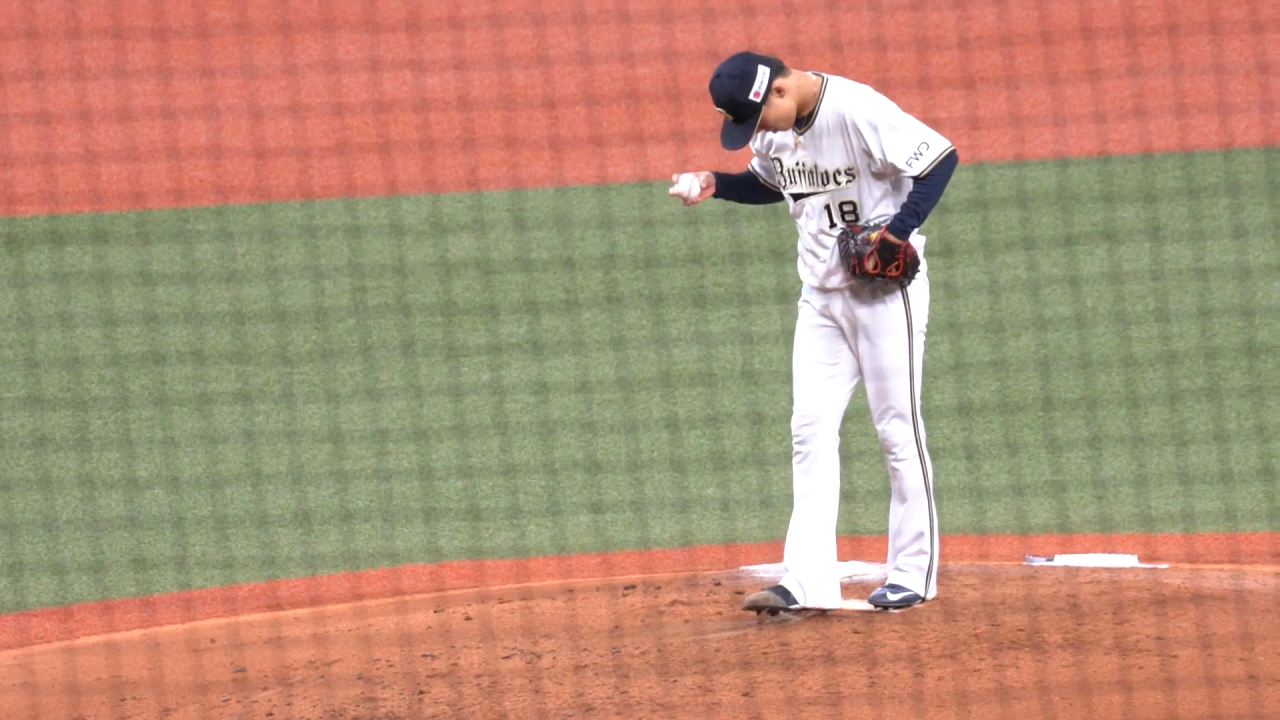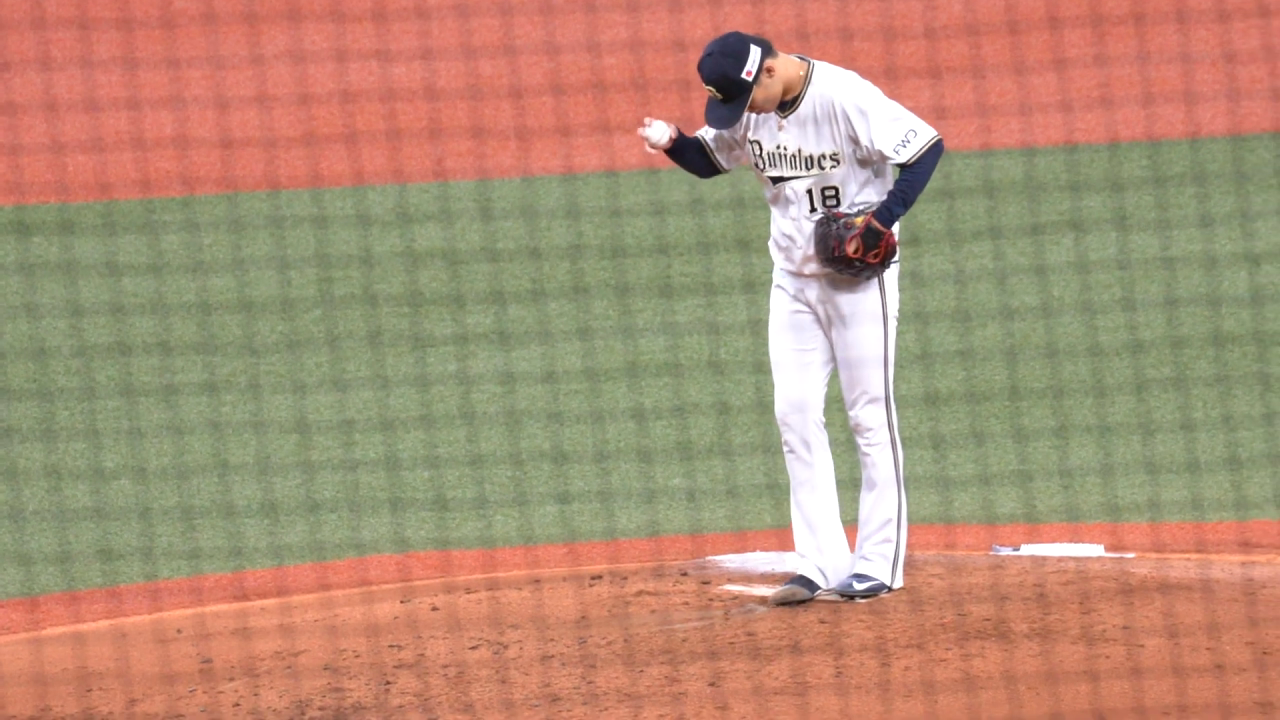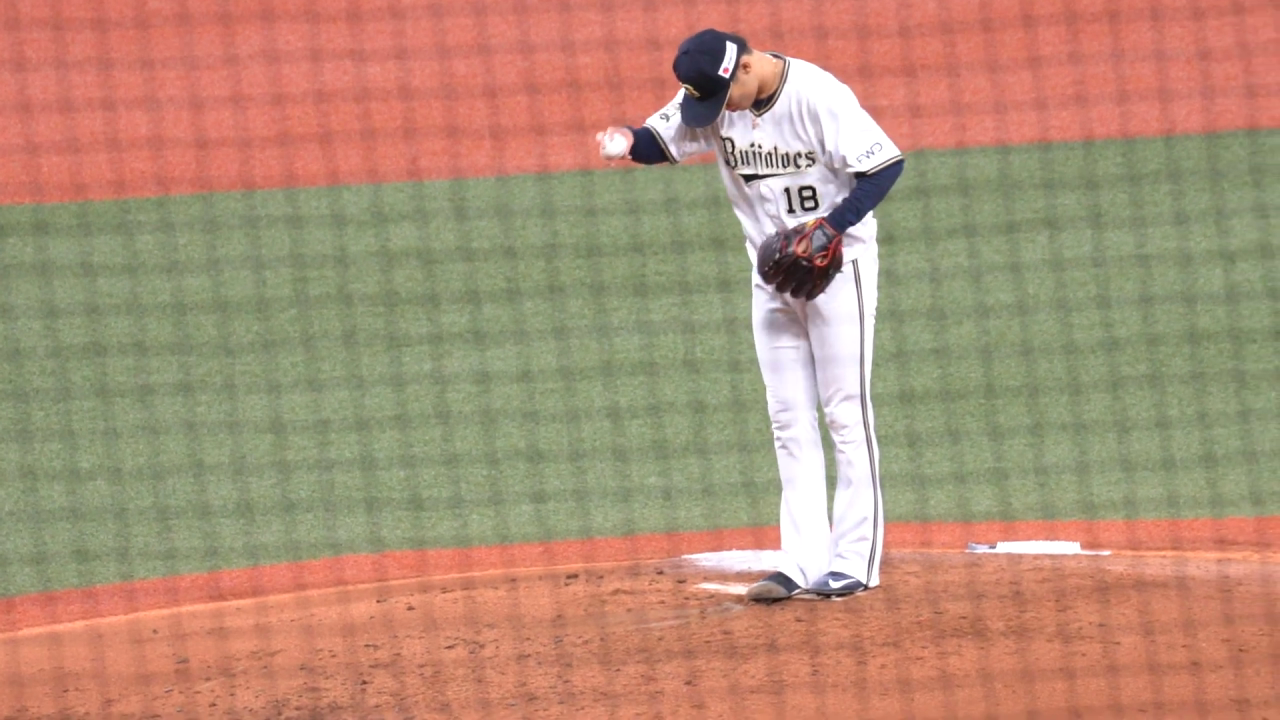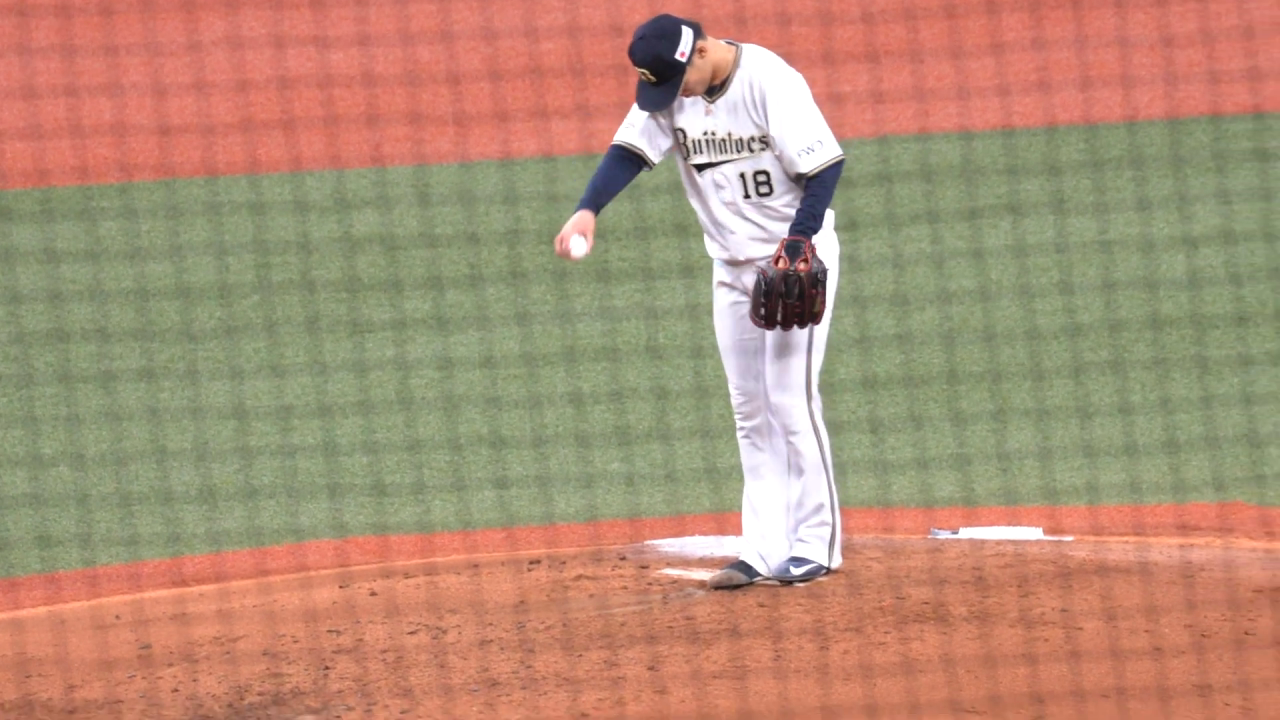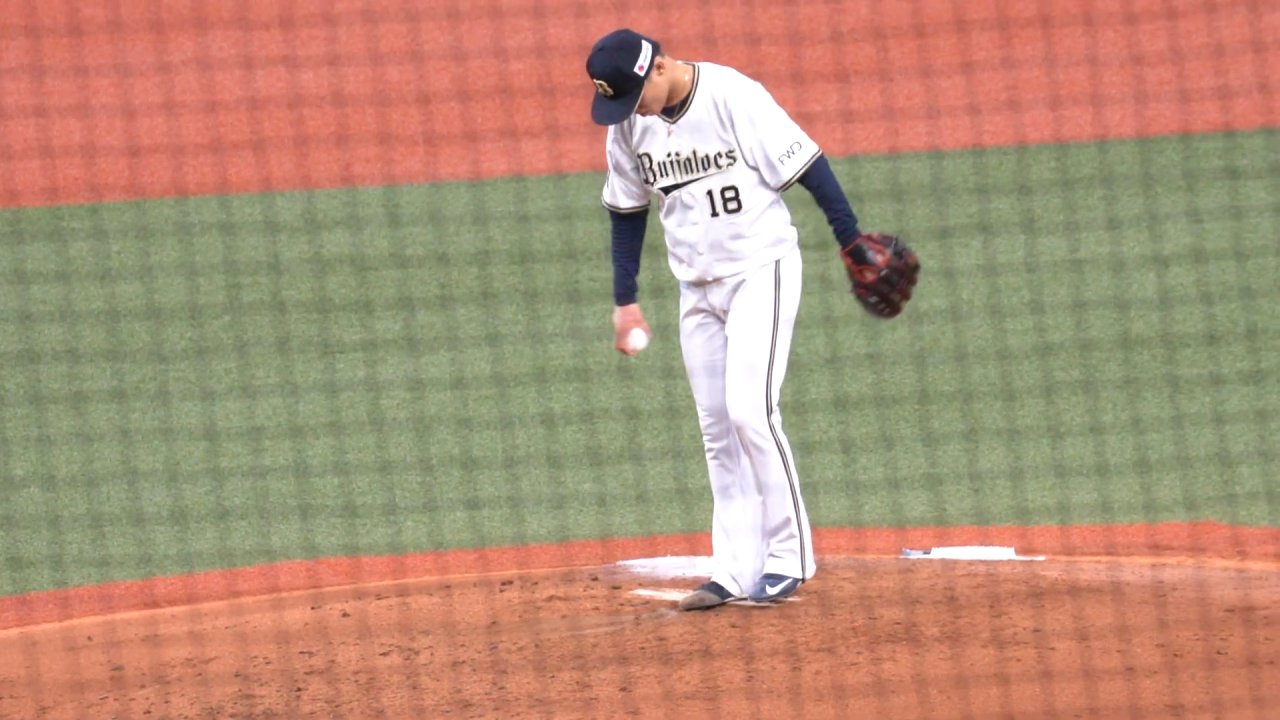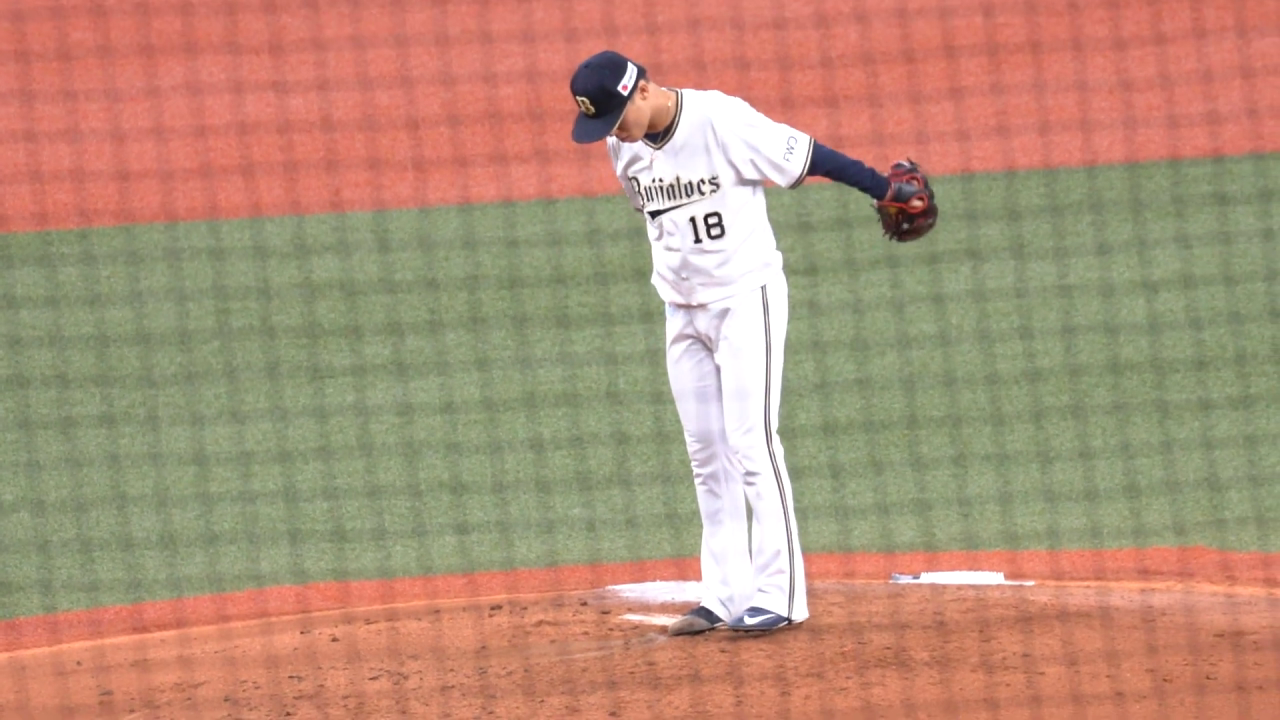
dt=0.7s
person 1, frame 1
left shoulder: (857, 110)
right shoulder: (772, 127)
left elbow: (942, 157)
left wrist: (900, 229)
right wrist: (716, 185)
left hip: (885, 289)
right hip: (821, 295)
left knee: (897, 428)
right knee: (811, 430)
left ankle: (914, 572)
right ankle: (807, 581)
person 1, frame 2
left shoulder: (844, 95)
right shoulder: (744, 104)
left elbow: (927, 146)
right elbow: (710, 159)
left wrist: (884, 218)
right wrist: (672, 141)
left hip: (859, 275)
right hip: (793, 278)
left knee: (869, 415)
right knee: (795, 415)
left ankle: (878, 562)
right ankle: (822, 563)
person 1, frame 3
left shoulder: (818, 95)
right shoulder: (710, 96)
left elbow: (887, 163)
right elbow: (660, 142)
left wrist: (833, 225)
right wrist: (626, 140)
left hip: (836, 268)
right hip: (771, 275)
left knee: (845, 413)
right knee: (788, 417)
left ankle: (855, 561)
right ankle: (802, 561)
person 1, frame 4
left shoulder: (771, 80)
right shoulder: (667, 89)
left elbow: (826, 164)
right elbow: (630, 152)
left wrist: (798, 244)
right wrist: (587, 211)
right hip: (730, 265)
left knee: (790, 399)
right knee: (750, 408)
left ankle: (814, 545)
right ankle: (765, 551)
person 1, frame 5
left shoulder: (734, 96)
right shoulder: (627, 121)
left elbow: (807, 165)
right elbow: (625, 210)
left wrist: (852, 241)
right wrist: (625, 298)
left hip: (761, 272)
right hip: (697, 286)
left knee: (749, 413)
right knee: (717, 428)
left ankle: (788, 555)
right ankle: (737, 570)
person 1, frame 6
left shoulder: (721, 118)
right shoulder: (622, 144)
left elbow: (808, 156)
left wrist: (885, 189)
left hip: (746, 298)
right hip: (682, 308)
left knee: (751, 443)
right knee: (706, 454)
left ankle: (778, 594)
right ankle: (726, 596)
